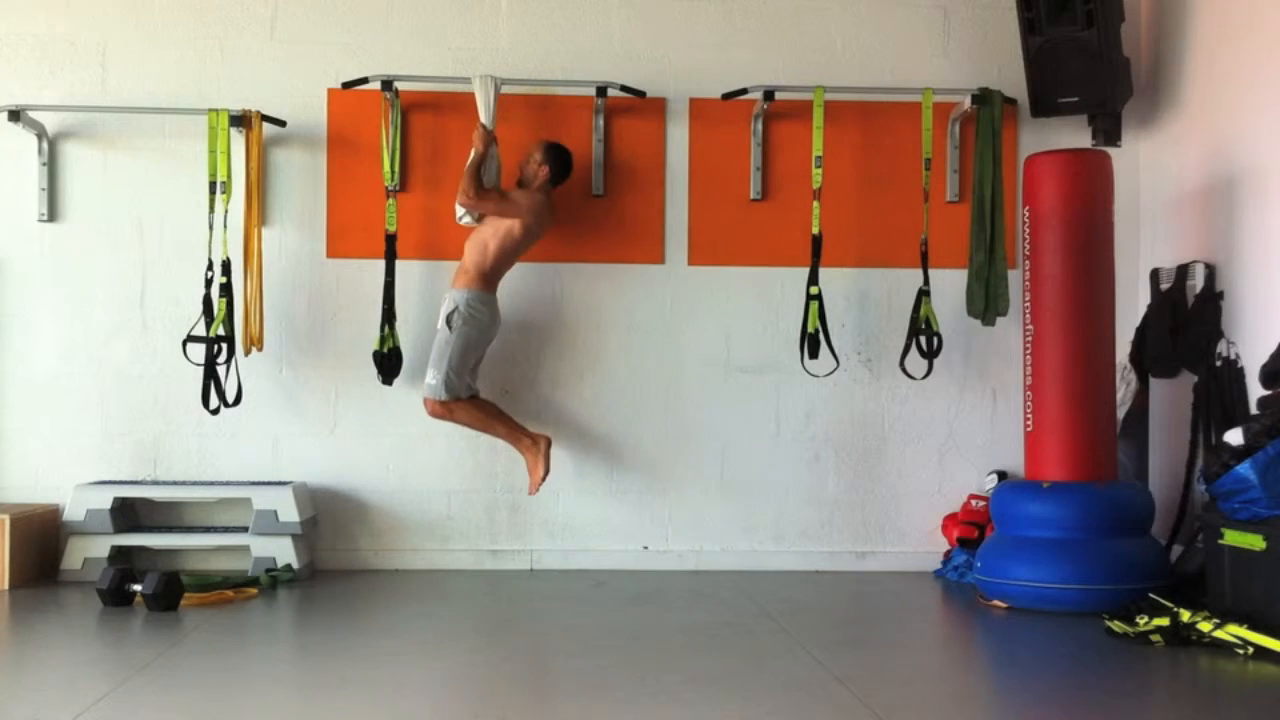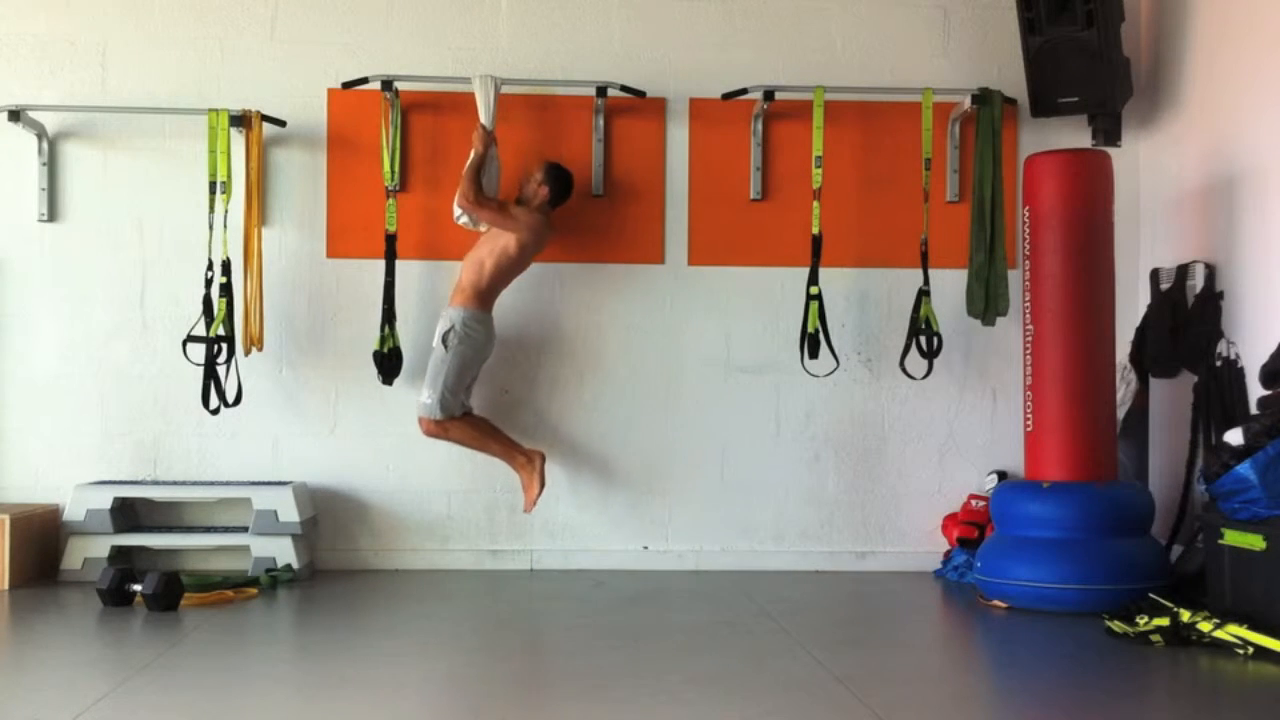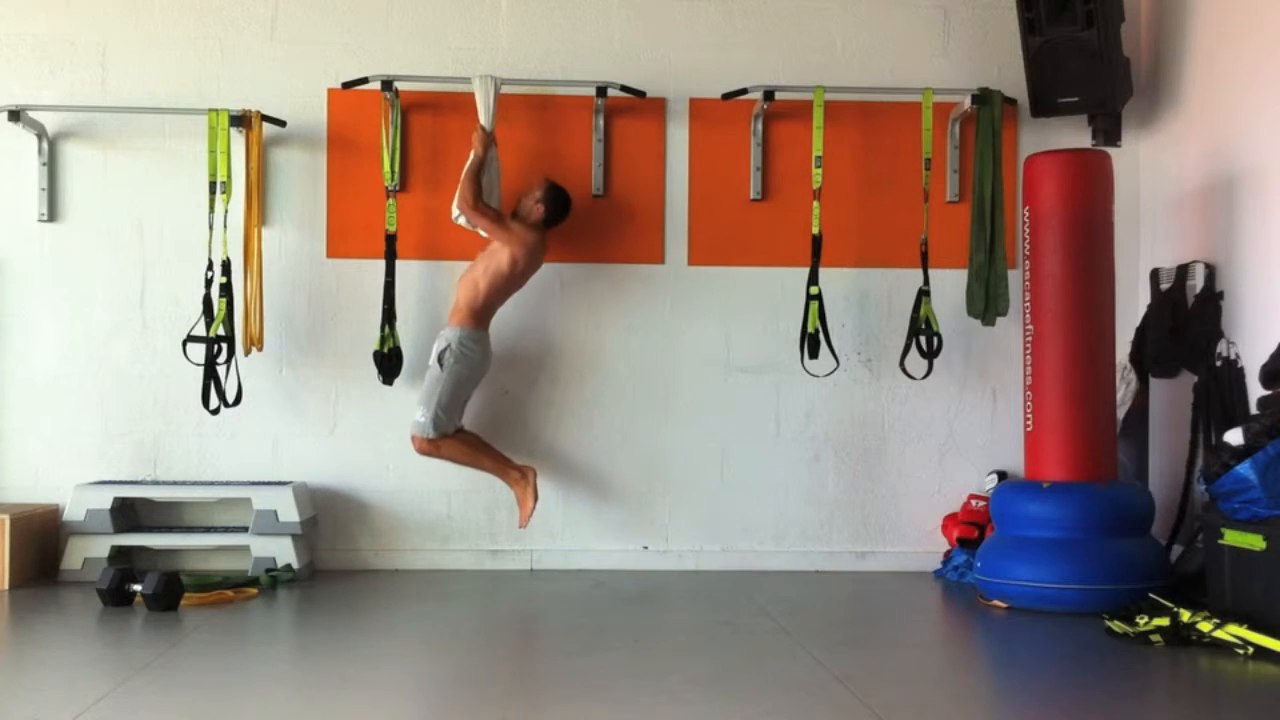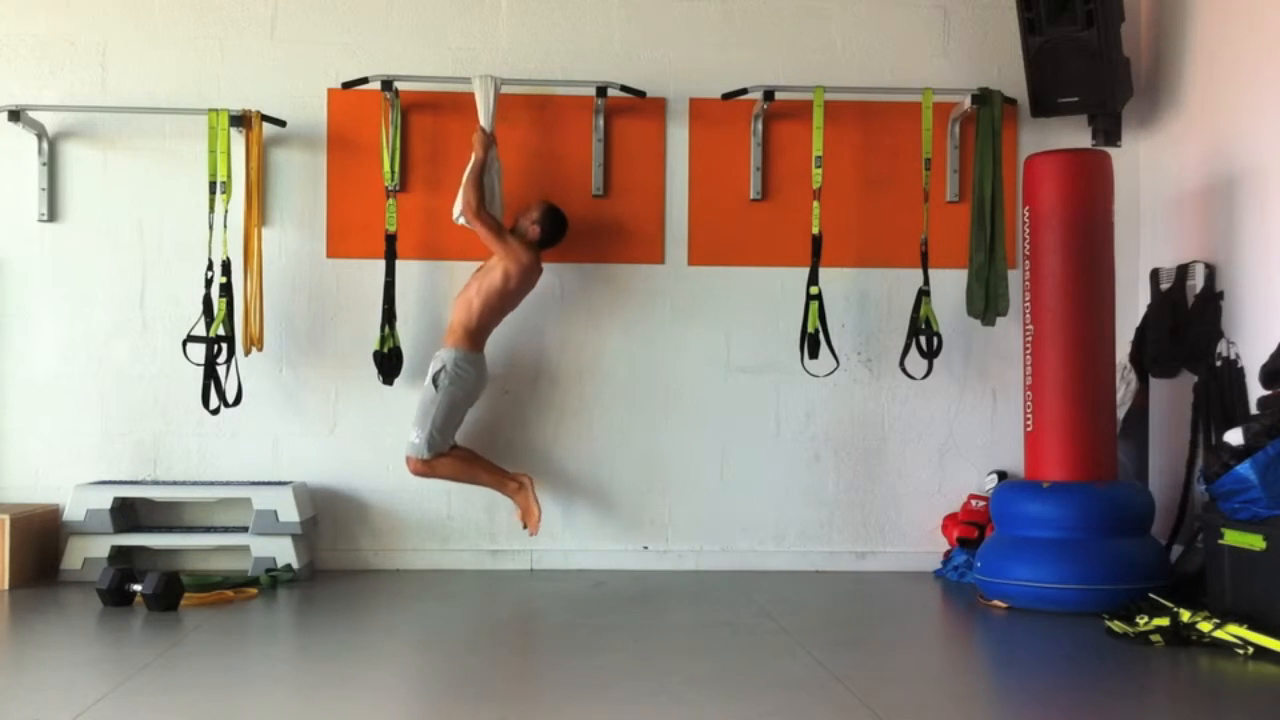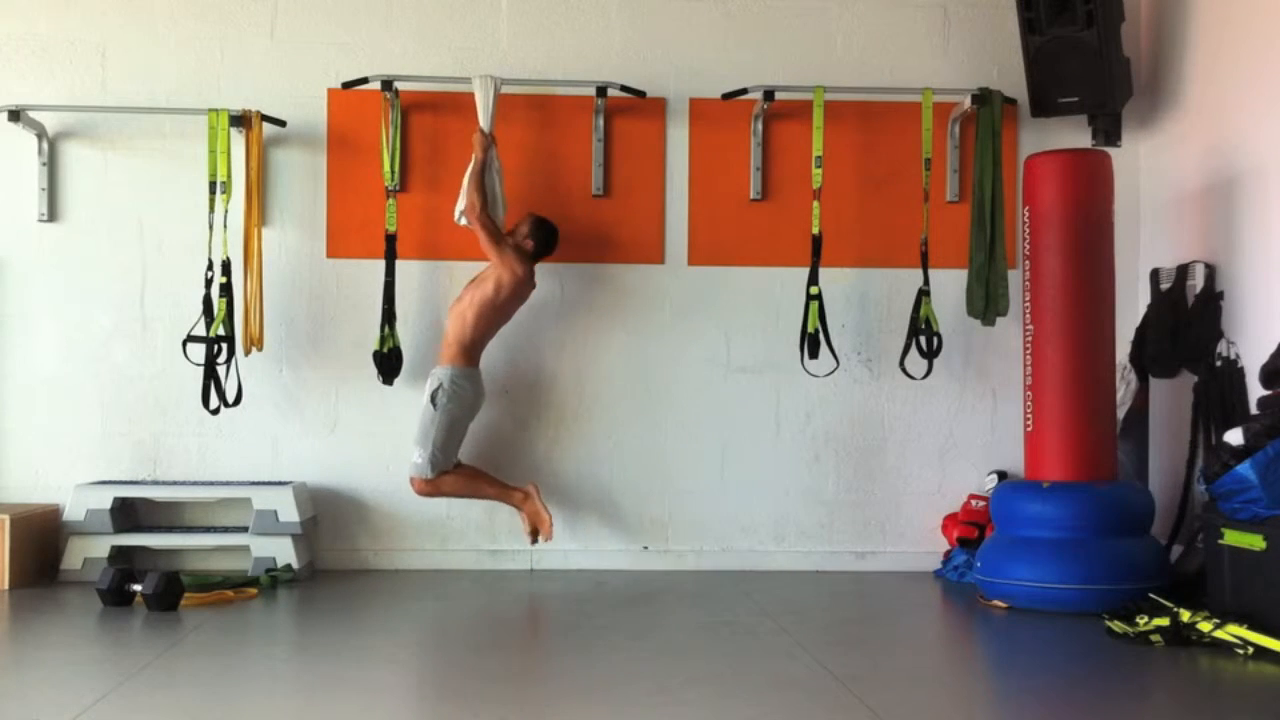
dt=0.2s
person 1, frame 1
left shoulder: (532, 202)
right shoulder: (526, 206)
left elbow: (467, 197)
right elbow: (480, 199)
left wrist: (480, 149)
right wrist: (486, 152)
left hip: (468, 304)
right hip: (474, 304)
left knee: (439, 402)
right knee: (461, 397)
left ankle: (528, 443)
right ankle: (531, 441)
person 1, frame 2
left shoulder: (529, 221)
right shoulder: (524, 223)
left elbow: (467, 199)
right elbow: (479, 204)
left wrist: (480, 151)
right wrist: (485, 153)
left hip: (465, 322)
right hip: (470, 322)
left knee: (433, 421)
right knee: (454, 414)
left ankle: (523, 461)
right ankle: (525, 457)
person 1, frame 3
left shoulder: (524, 238)
right shoulder: (522, 241)
left elbow: (469, 203)
right elbow: (479, 208)
left wrist: (479, 152)
right wrist: (486, 154)
left hip: (461, 342)
right hip: (467, 341)
left knee: (426, 439)
right knee: (445, 432)
left ankle: (516, 476)
right ankle: (516, 474)
person 1, frame 4
left shoulder: (520, 257)
right shoulder: (521, 261)
left elbow: (472, 209)
right elbow: (483, 213)
left wrist: (481, 154)
right wrist: (485, 158)
left hip: (457, 363)
right hip: (463, 361)
left knee: (420, 460)
right knee: (438, 451)
left ankle: (515, 487)
right ankle: (515, 486)
person 1, frame 5
left shoulder: (514, 269)
right shoulder: (517, 274)
left elbow: (477, 212)
right elbow: (483, 216)
left wrist: (480, 156)
right wrist: (485, 159)
left hip: (453, 378)
right hip: (459, 377)
left knee: (424, 481)
right knee: (443, 470)
left ankle: (520, 497)
right ankle: (519, 498)
